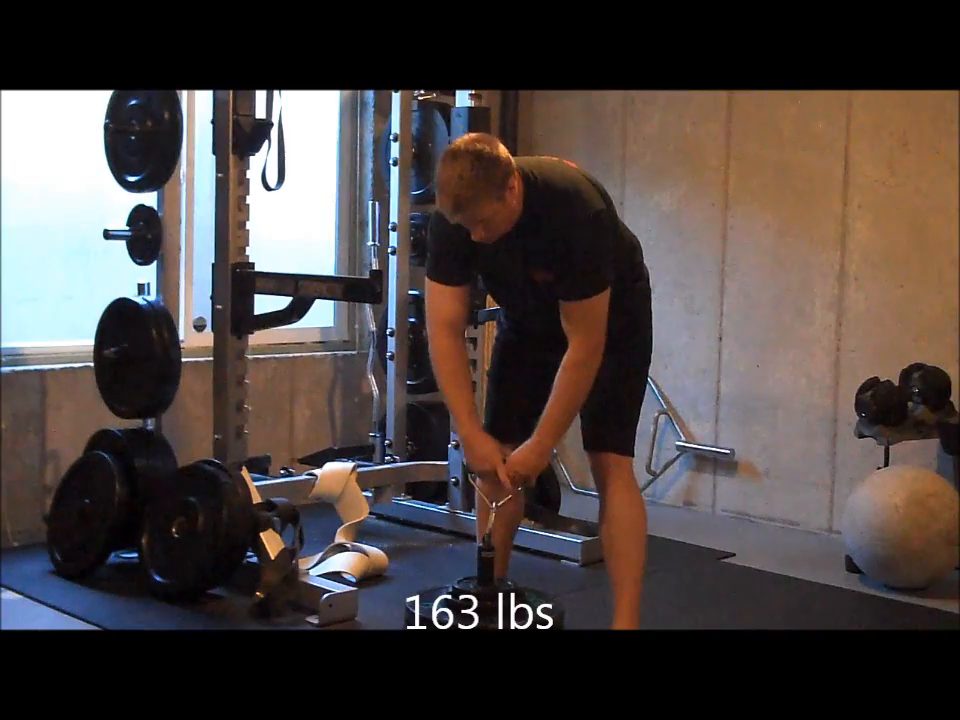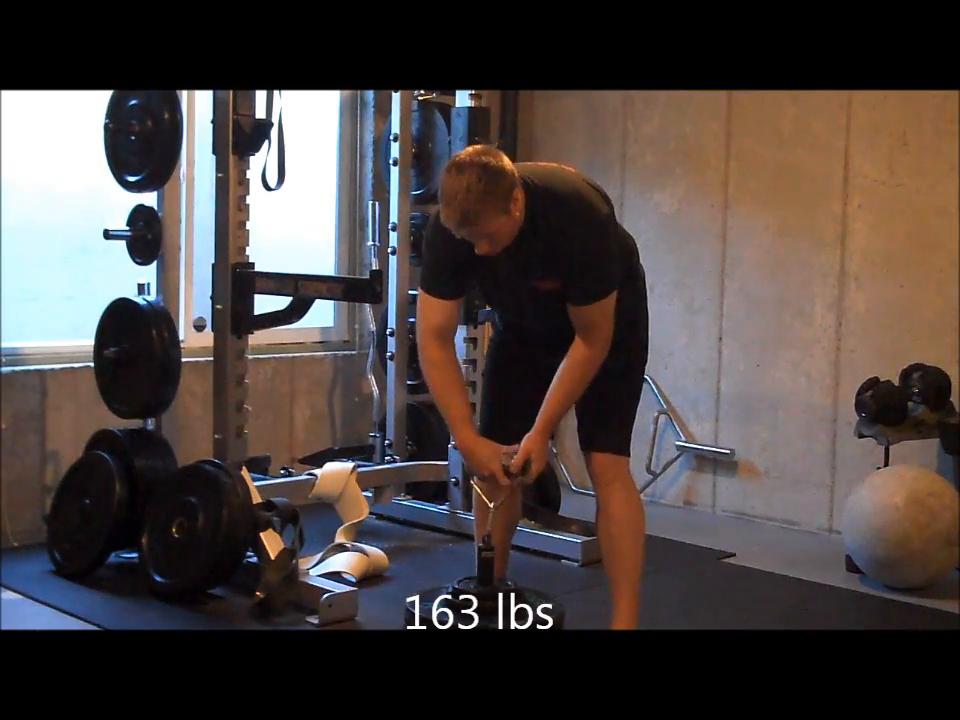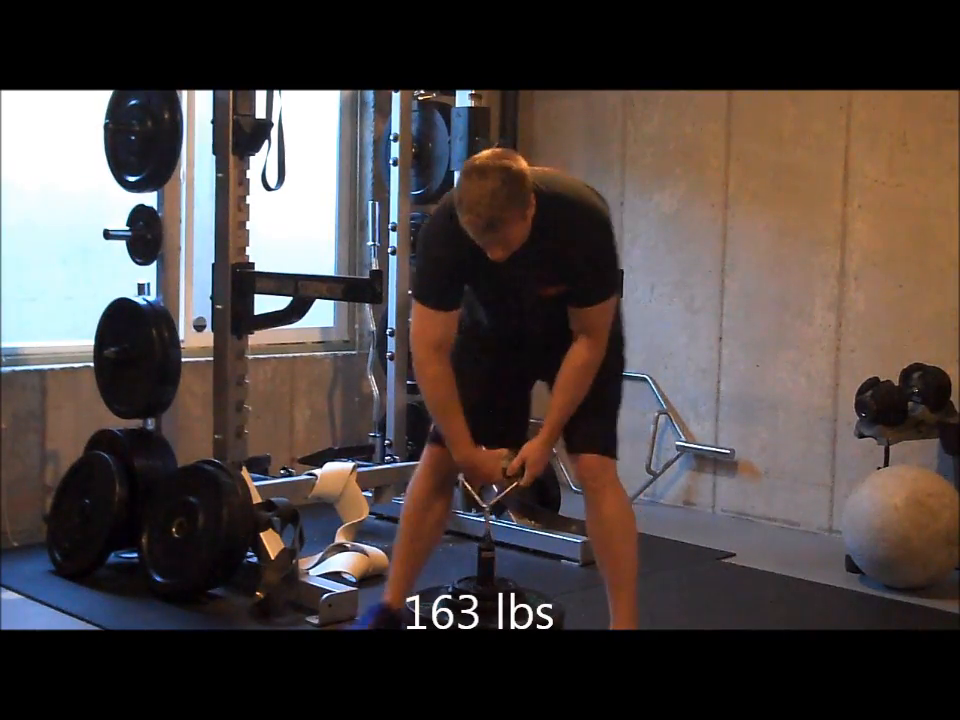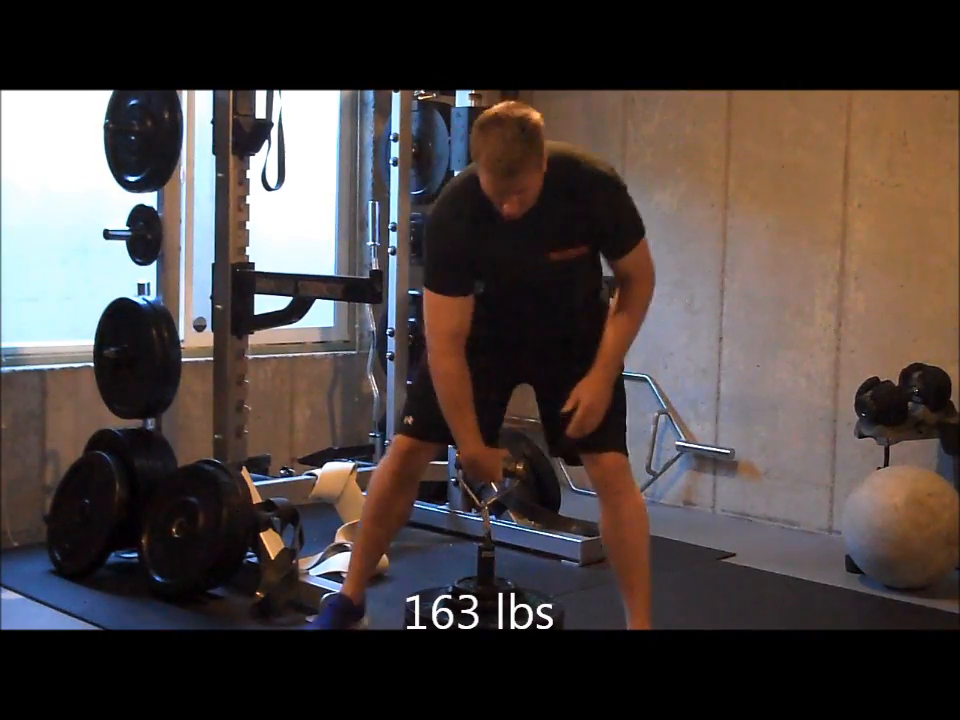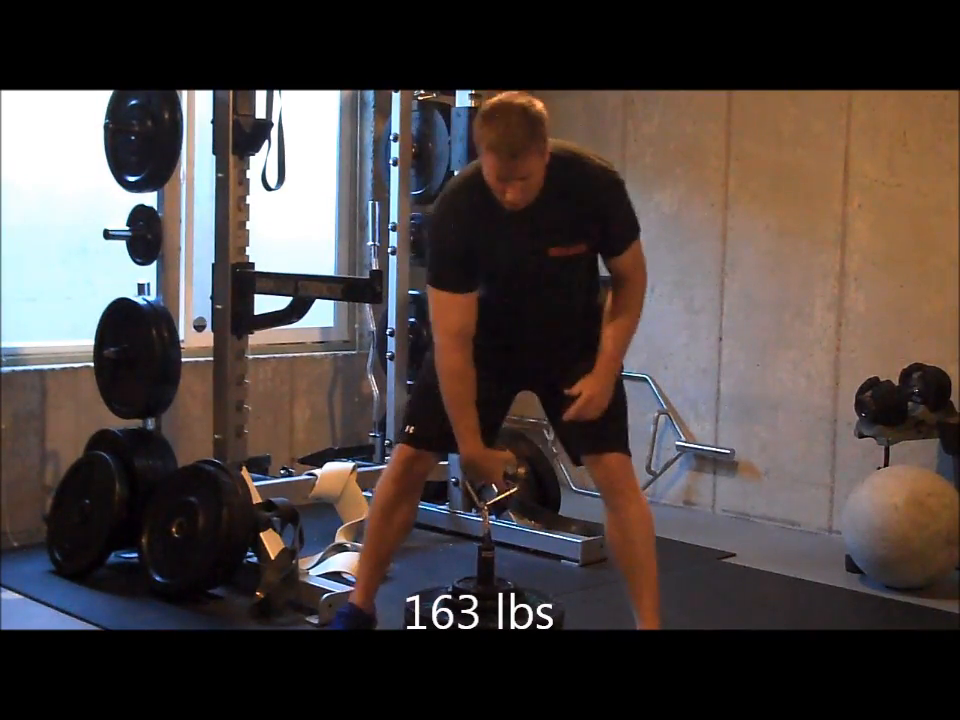
dt=0.7s
person 1, frame 1
left shoulder: (577, 211)
right shoulder: (451, 220)
left elbow: (584, 345)
right elbow: (445, 330)
left wrist: (541, 444)
right wrist: (470, 433)
left hip: (608, 321)
right hip: (526, 323)
left knee: (611, 466)
right knee: (495, 461)
left ankle: (626, 622)
person 1, frame 2
left shoulder: (580, 215)
right shoulder: (448, 228)
left elbow: (592, 339)
right elbow: (434, 338)
left wrist: (542, 431)
right wrist: (467, 439)
left hip: (604, 320)
right hip: (521, 323)
left knee: (606, 466)
right knee: (492, 462)
left ankle: (626, 621)
person 1, frame 3
left shoulder: (580, 219)
right shoulder: (444, 233)
left elbow: (590, 339)
right elbow: (432, 352)
left wrist: (546, 436)
right wrist: (465, 451)
left hip: (579, 331)
right hip: (495, 331)
left knee: (594, 469)
right knee: (438, 458)
left ankle: (624, 624)
right ankle: (390, 609)
person 1, frame 4
left shoulder: (593, 186)
right shoulder: (453, 214)
left elbow: (638, 278)
right elbow: (447, 342)
left wrist: (604, 374)
right wrist: (471, 447)
left hip: (573, 334)
right hip: (485, 331)
left knee: (611, 470)
right knee: (407, 453)
left ankle: (640, 626)
right ankle: (348, 599)
person 1, frame 5
left shoulder: (594, 184)
right shoulder: (455, 211)
left elbow: (630, 278)
right elbow: (454, 341)
left wrist: (606, 371)
right wrist: (471, 446)
left hip: (572, 339)
right hip: (486, 337)
left knee: (613, 472)
right knee: (409, 461)
left ankle: (649, 625)
right ankle: (359, 608)
